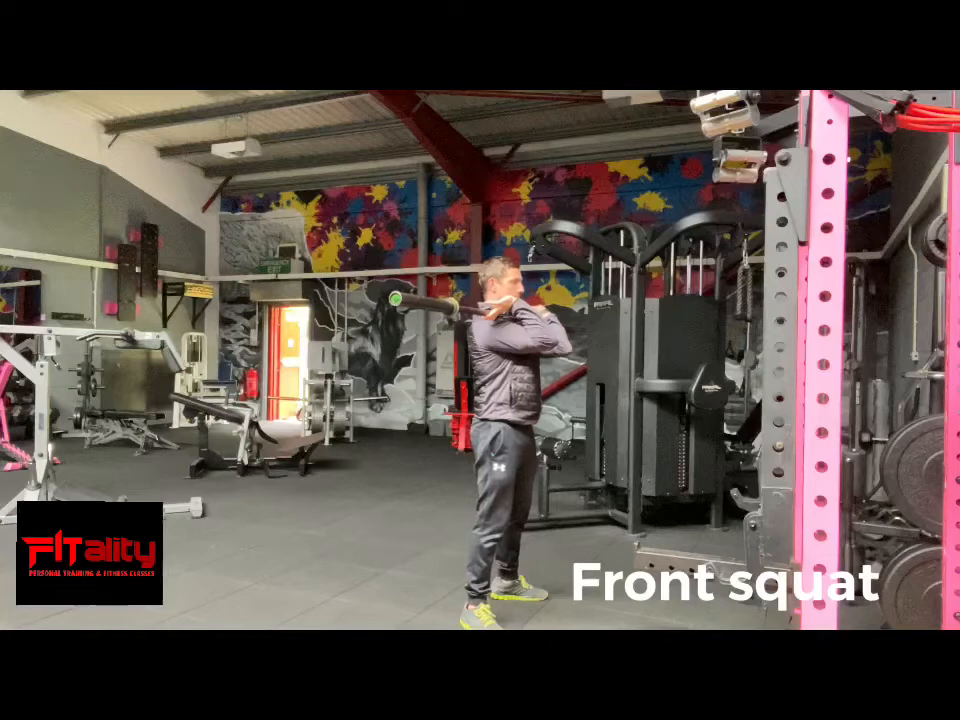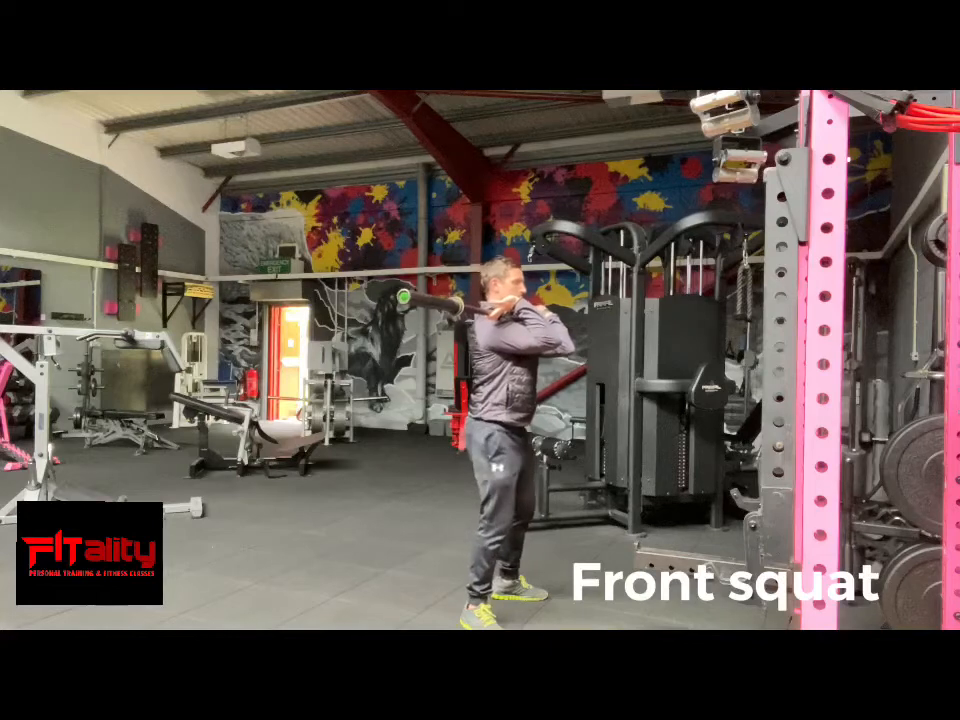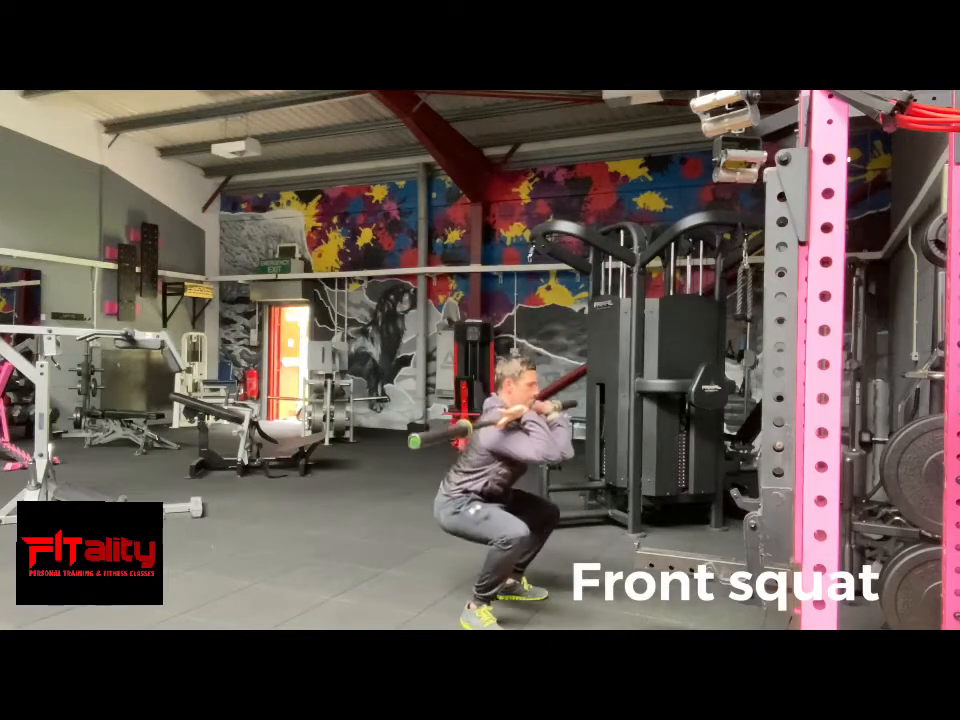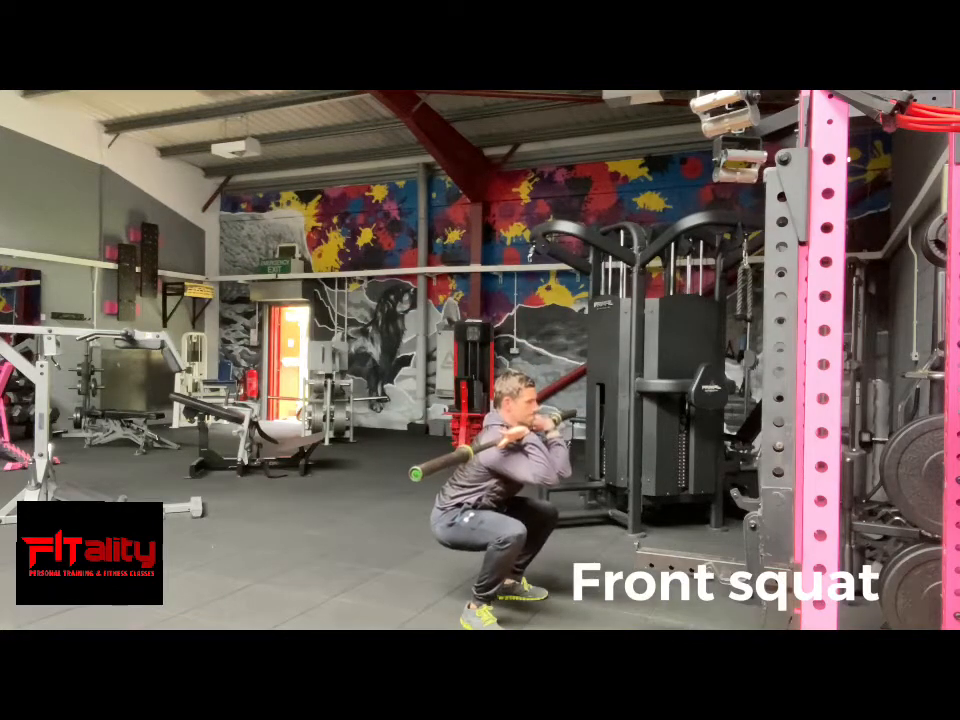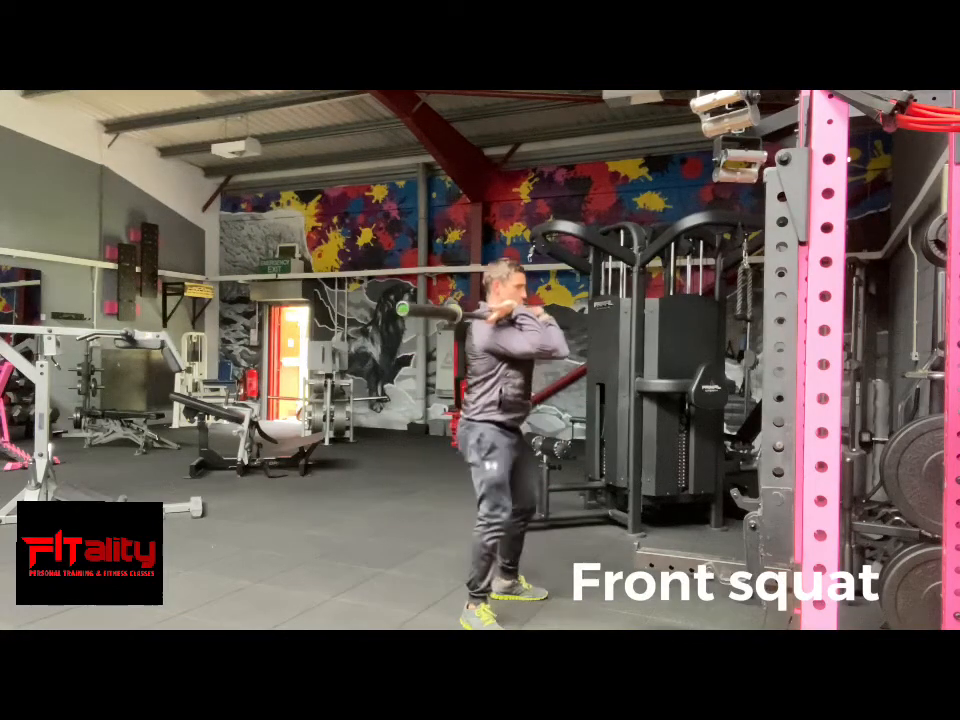
dt=1s
person 1, frame 1
left shoulder: (514, 322)
right shoulder: (489, 325)
left elbow: (561, 345)
right elbow: (543, 343)
left wrist: (542, 314)
right wrist: (520, 307)
left hip: (521, 430)
right hip: (499, 431)
left knee: (516, 514)
right knee: (492, 520)
left ankle: (507, 580)
right ankle: (474, 604)
person 1, frame 2
left shoulder: (514, 321)
right shoulder: (491, 324)
left elbow: (564, 346)
right elbow: (545, 341)
left wrist: (543, 313)
right wrist: (524, 307)
left hip: (515, 431)
right hip: (492, 431)
left knee: (521, 511)
right knee: (496, 519)
left ankle: (507, 580)
right ankle: (475, 605)
person 1, frame 3
left shoulder: (519, 417)
right shoulder: (498, 426)
left elbow: (564, 451)
right elbow: (545, 453)
left wrist: (552, 414)
right wrist: (532, 416)
left hip: (489, 496)
right hip: (458, 504)
left knee: (547, 514)
right knee: (515, 534)
left ankle: (510, 580)
right ankle: (476, 607)
person 1, frame 4
left shoulder: (518, 434)
right shoulder: (497, 442)
left elbow: (562, 471)
right elbow: (545, 476)
left wrist: (551, 432)
right wrist: (530, 436)
left hip: (483, 508)
right hip: (452, 517)
left knee: (546, 514)
right knee: (512, 533)
left ankle: (511, 580)
right ankle: (477, 607)
person 1, frame 5
left shoulder: (512, 323)
right shoulder: (489, 327)
left elbow: (559, 350)
right elbow: (542, 346)
left wrist: (542, 317)
right wrist: (523, 312)
left hip: (509, 430)
right hip: (485, 431)
left knee: (524, 507)
right knee: (496, 516)
left ankle: (508, 579)
right ankle: (475, 606)
